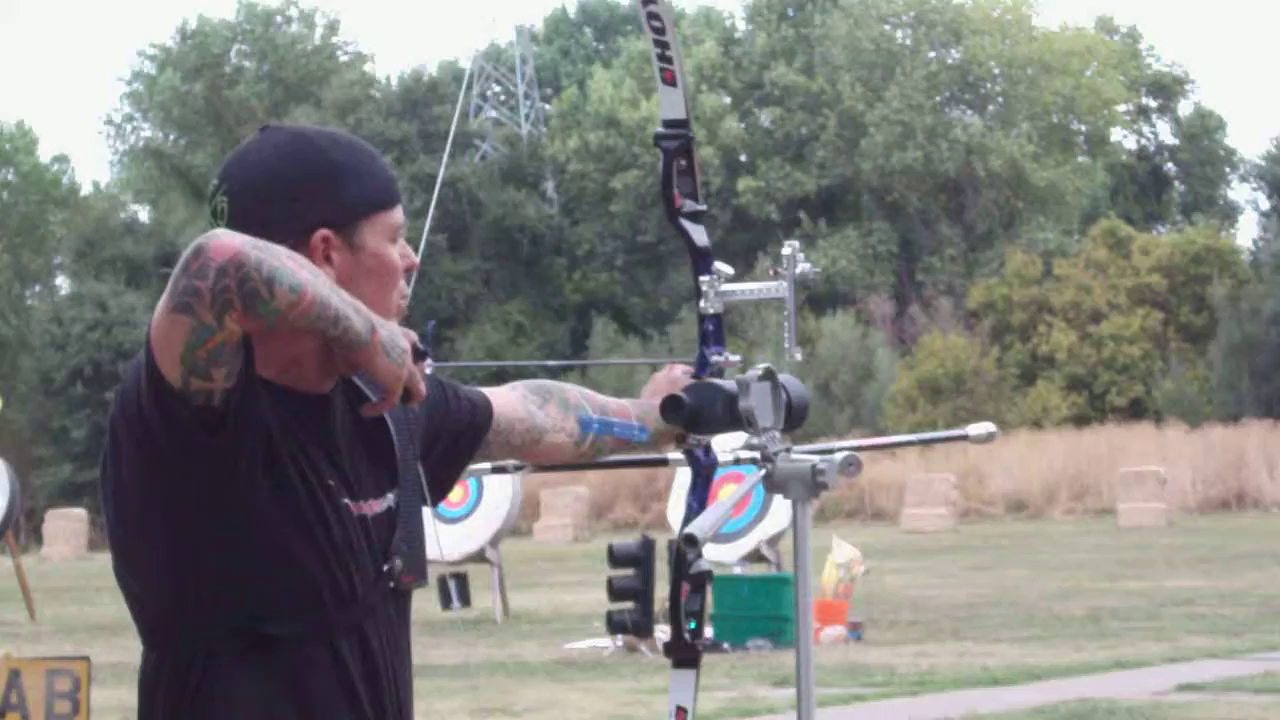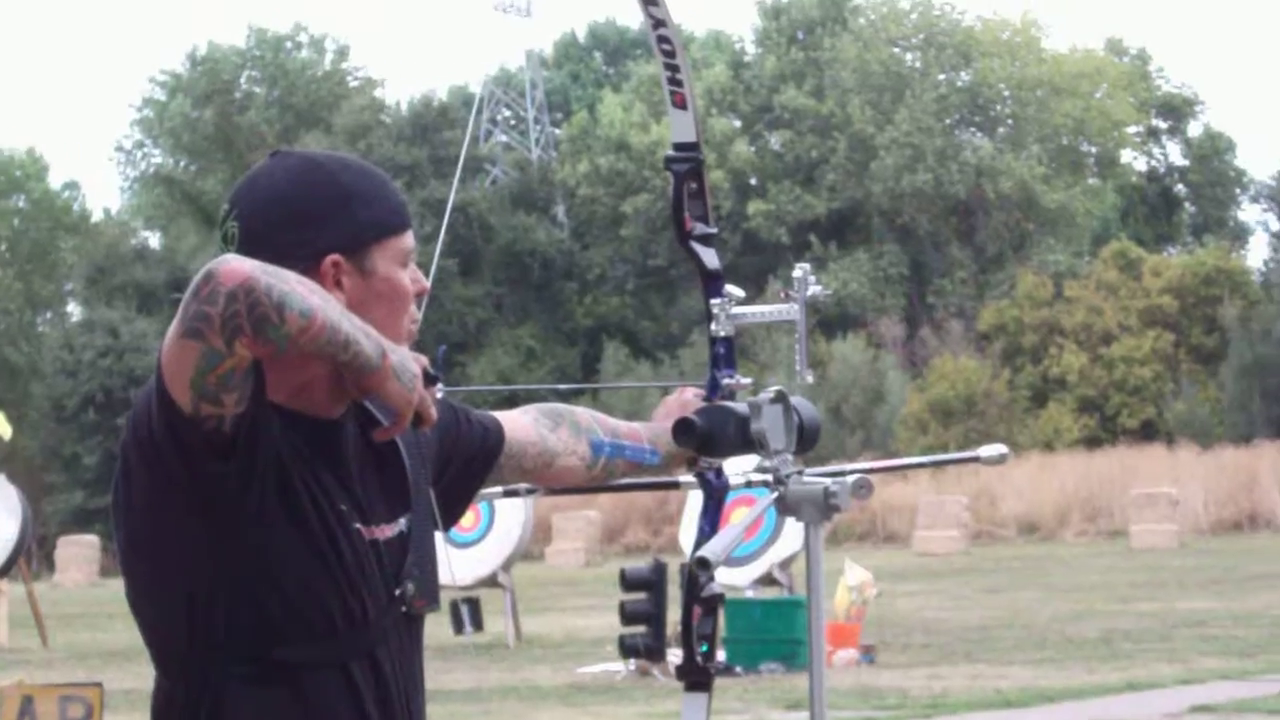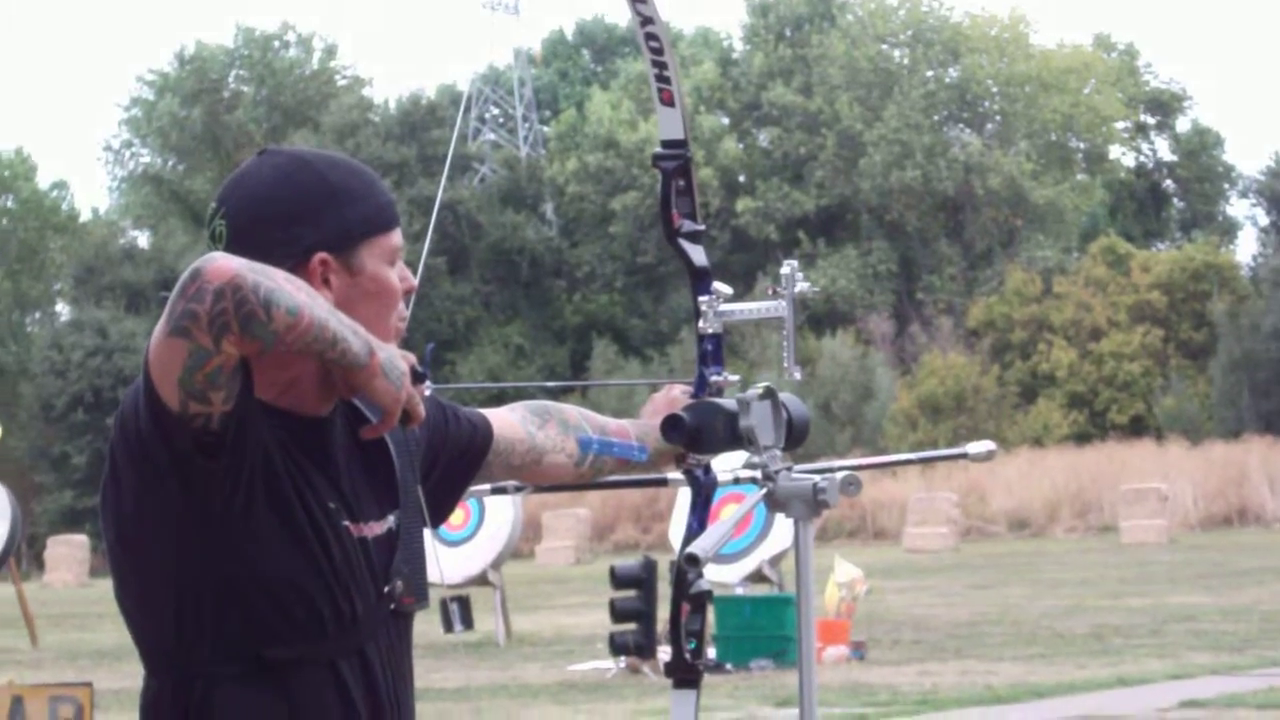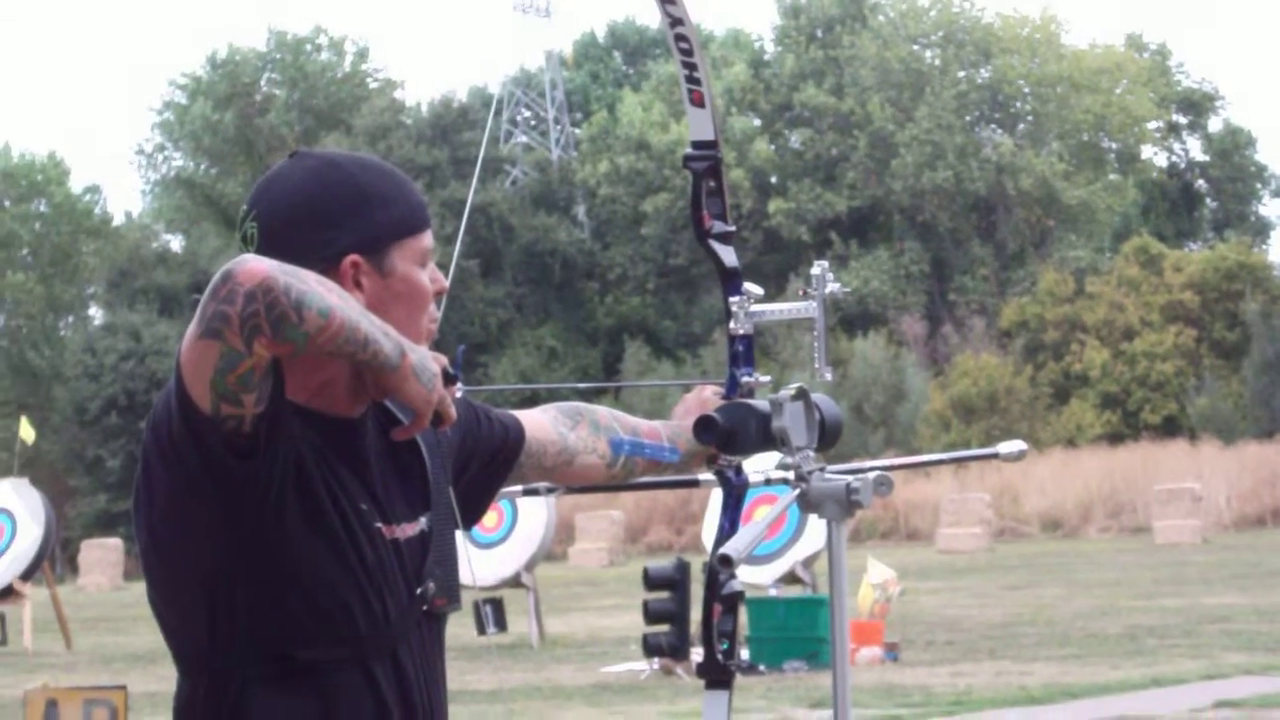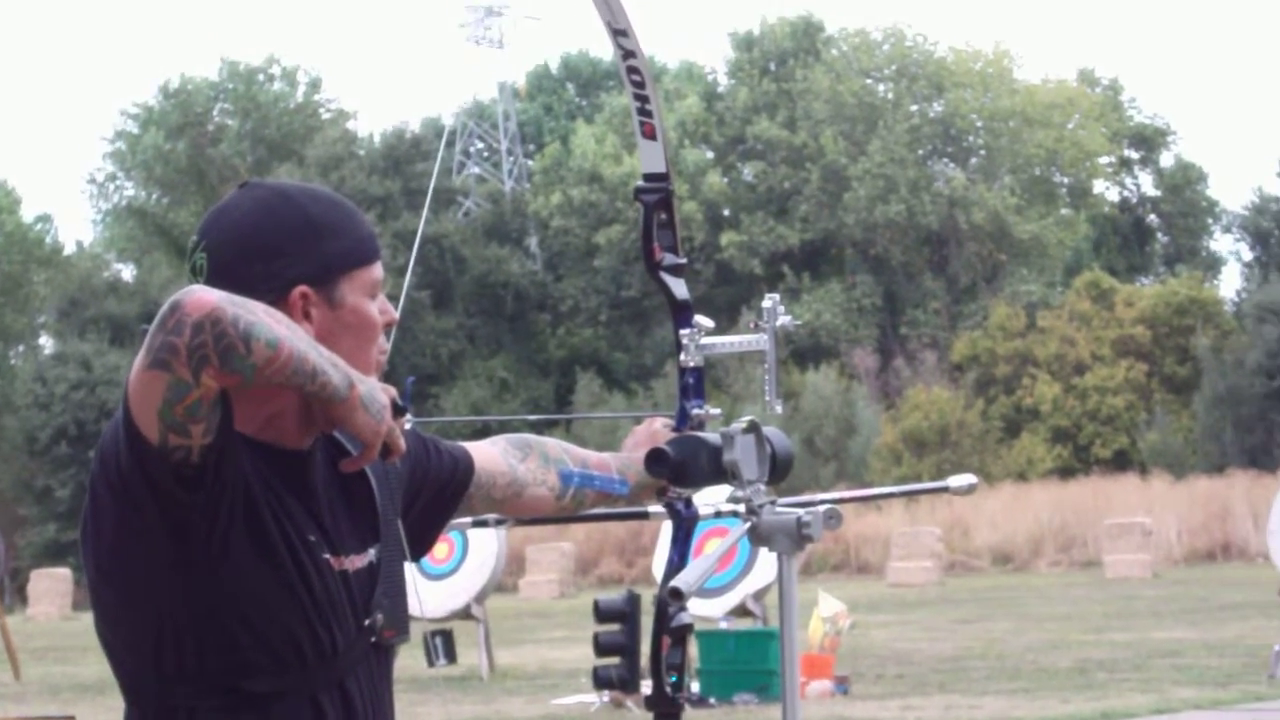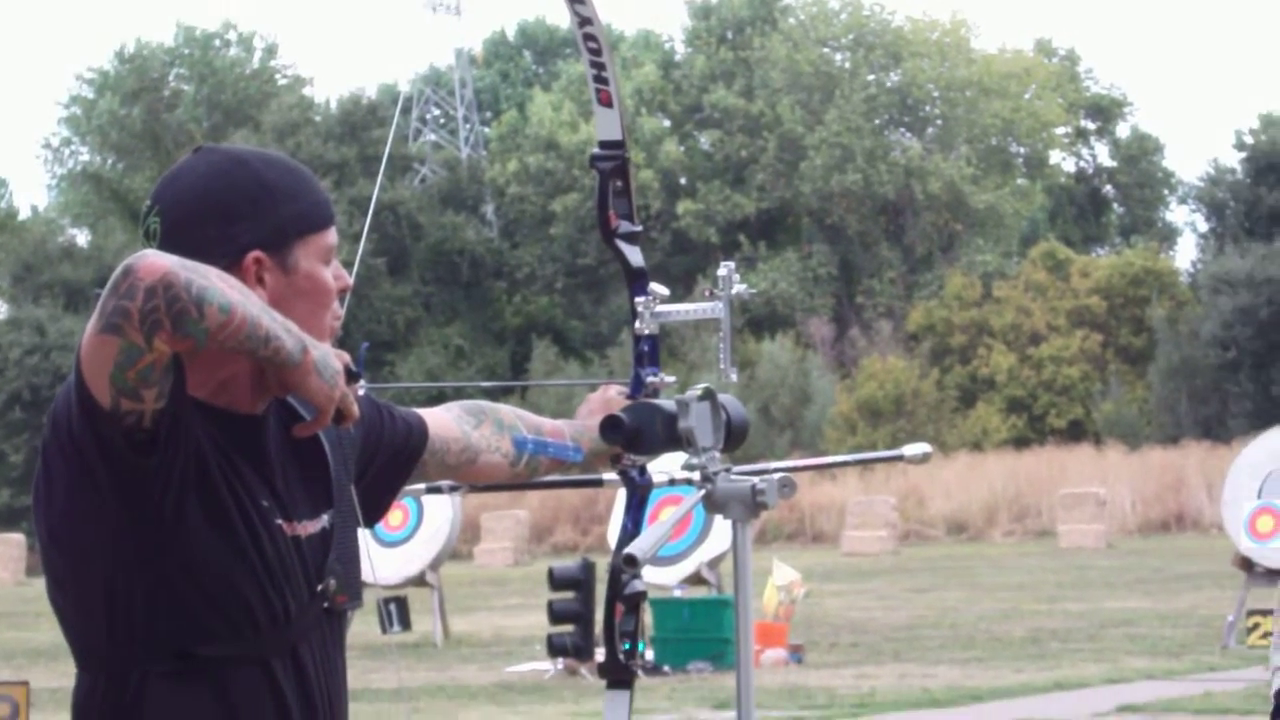
dt=0.4s
person 1, frame 1
left shoulder: (386, 404)
right shoulder: (200, 407)
left elbow: (530, 415)
right elbow: (221, 264)
left wrist: (646, 416)
right wrist: (364, 333)
person 1, frame 2
left shoulder: (397, 428)
right shoulder: (209, 432)
left elbow: (541, 439)
right elbow: (230, 287)
left wrist: (656, 438)
right wrist: (374, 359)
person 1, frame 3
left shoulder: (387, 427)
right shoulder: (192, 430)
left elbow: (530, 437)
right elbow: (218, 284)
left wrist: (647, 434)
right wrist: (361, 354)
person 1, frame 4
left shoulder: (418, 430)
right shoulder: (221, 435)
left elbow: (561, 438)
right elbow: (249, 287)
left wrist: (679, 437)
right wrist: (392, 356)
person 1, frame 5
left shoulder: (370, 461)
right shoulder: (175, 458)
left elbow: (511, 468)
right elbow: (197, 316)
left wrist: (628, 470)
right wrist: (341, 386)
person 1, frame 6
left shoulder: (322, 426)
right shoulder: (121, 427)
left elbow: (467, 438)
right elbow: (149, 280)
left wrist: (582, 437)
right wrist: (294, 352)
